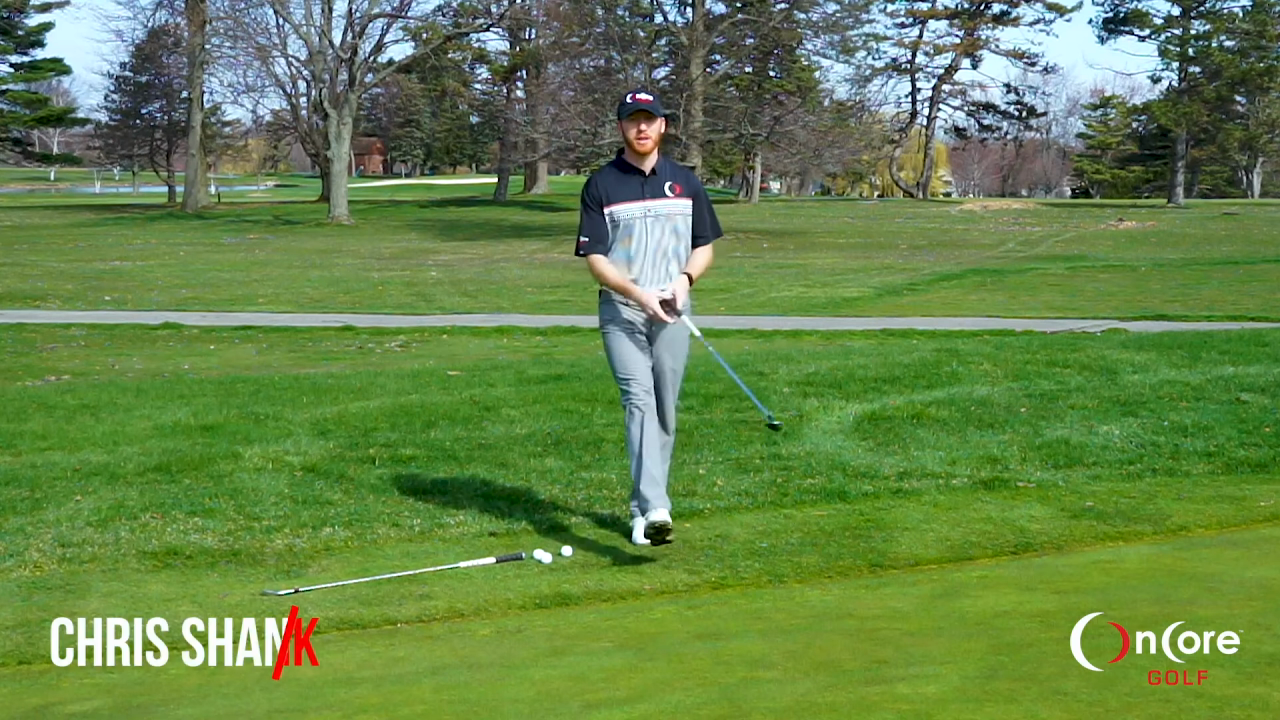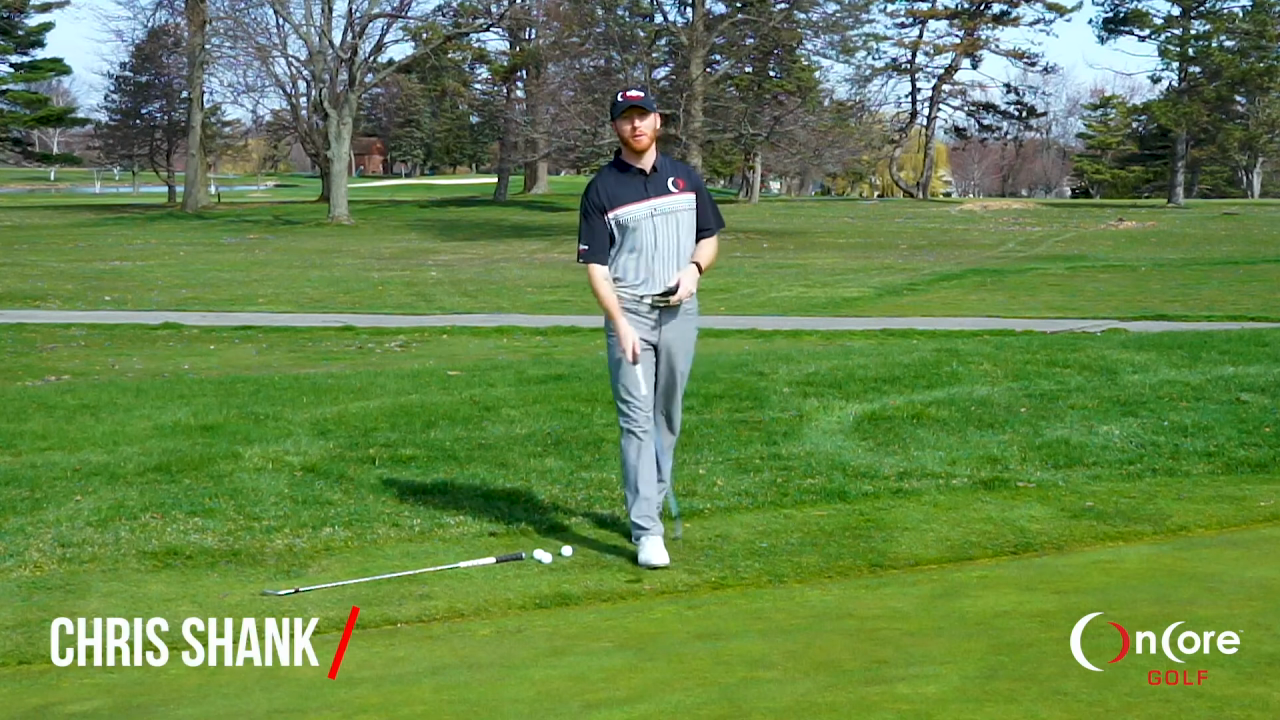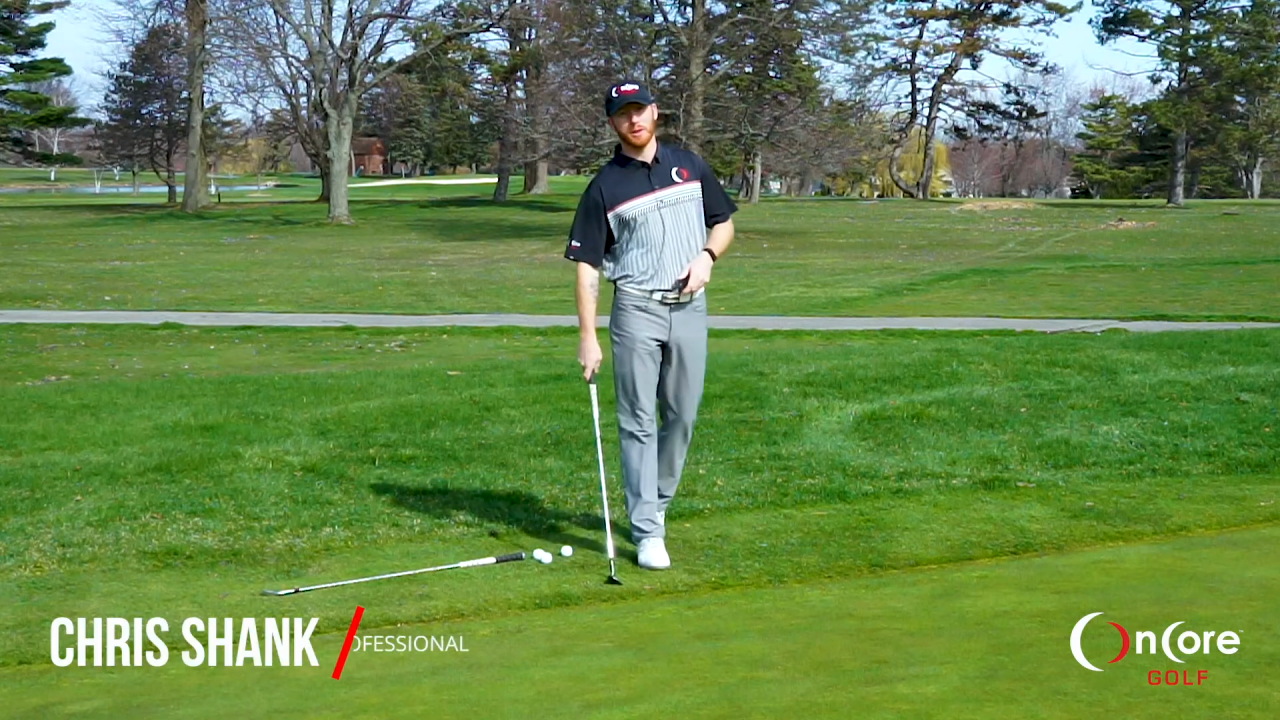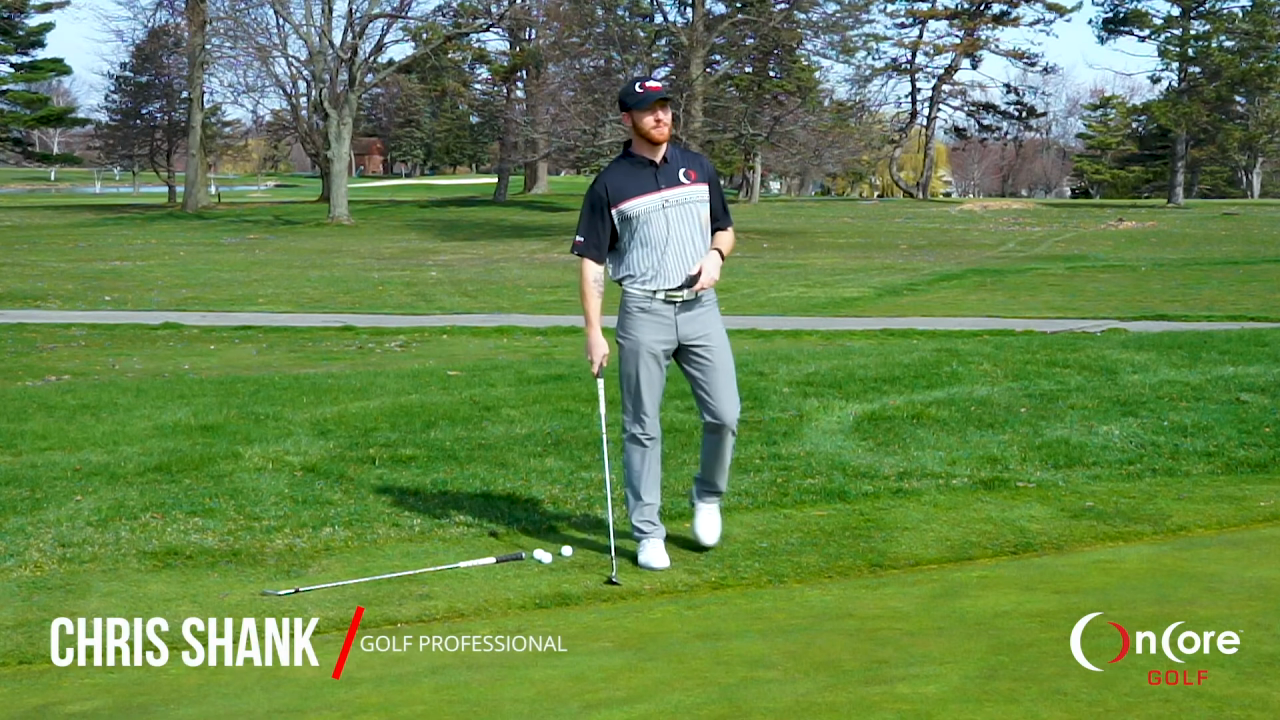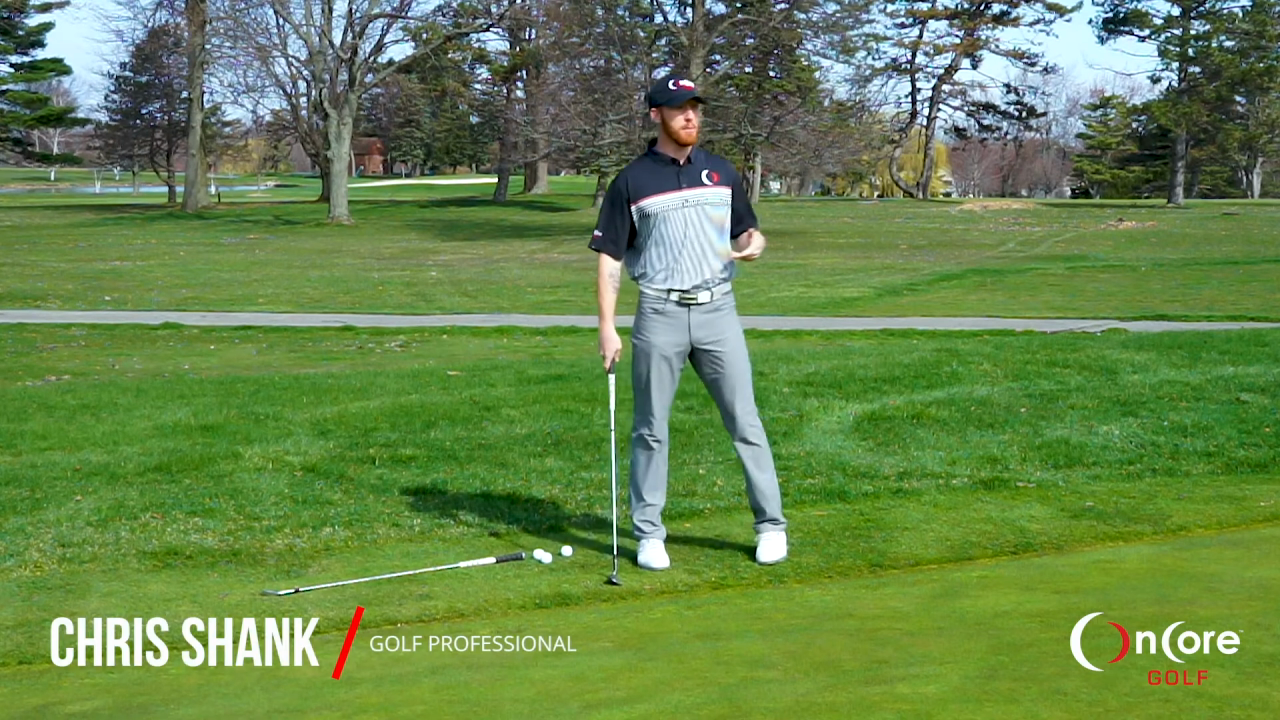
dt=0.3s
person 1, frame 1
left shoulder: (685, 182)
right shoulder: (600, 185)
left elbow: (704, 247)
right elbow: (595, 259)
left wrist: (684, 278)
right wrist: (637, 293)
left hip: (672, 312)
right hip: (621, 310)
left knee: (662, 416)
right knee: (638, 402)
left ankle: (643, 507)
right ankle: (655, 509)
person 1, frame 2
left shoulder: (686, 177)
right shoulder: (601, 189)
left elbow: (709, 237)
right elbow: (595, 267)
left wrist: (694, 268)
right wrist: (620, 325)
left hip: (679, 313)
right hip: (628, 316)
left knee: (665, 420)
right knee: (636, 421)
left ankle: (646, 510)
right ankle: (648, 531)
person 1, frame 3
left shoulder: (690, 165)
right shoulder: (603, 187)
left elbow: (723, 223)
right elbow: (587, 265)
left wrist: (707, 257)
right wrist: (587, 337)
left hip: (689, 310)
right hip: (637, 312)
left knee: (679, 418)
right knee: (638, 424)
left ankle: (655, 499)
right ankle: (648, 532)
person 1, frame 4
left shoulder: (697, 167)
right shoulder: (609, 183)
left elbow: (724, 230)
right elbow: (592, 261)
left wrist: (715, 256)
right wrist: (593, 331)
left hip: (699, 309)
right hip: (643, 313)
left knee: (724, 414)
right knee: (643, 427)
left ankle: (708, 495)
right ankle: (648, 532)
person 1, frame 5
left shoulder: (722, 171)
right shoulder: (631, 180)
left elbow: (745, 229)
right elbow: (610, 256)
left wrist: (752, 244)
right wrist: (606, 327)
left hip: (718, 312)
right hip: (659, 315)
left knee: (744, 423)
right knee: (651, 429)
left ankle: (770, 523)
right ankle: (648, 532)
